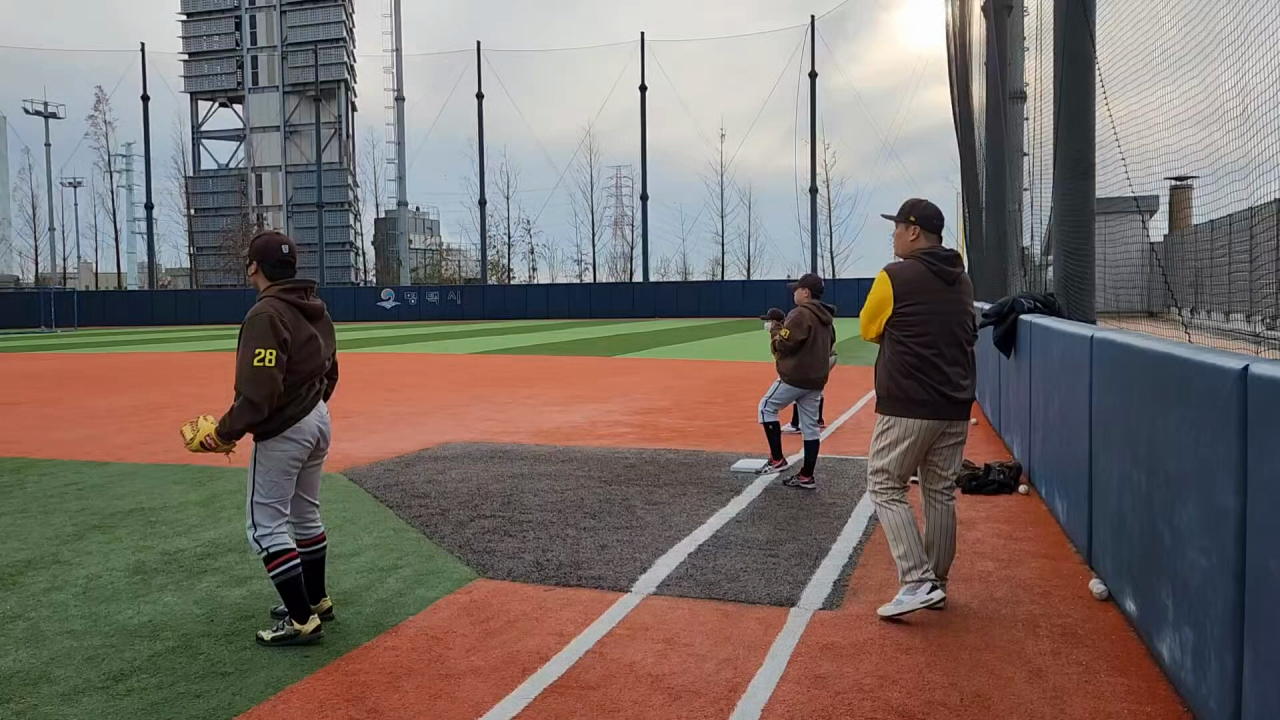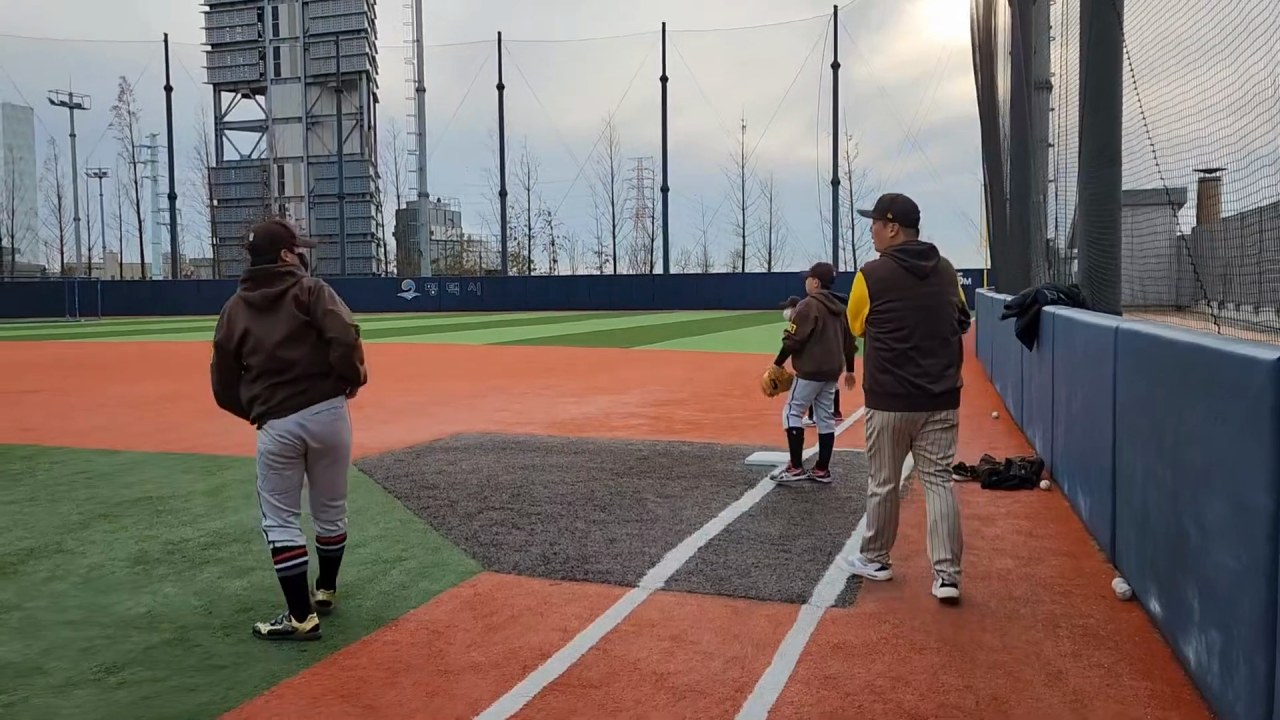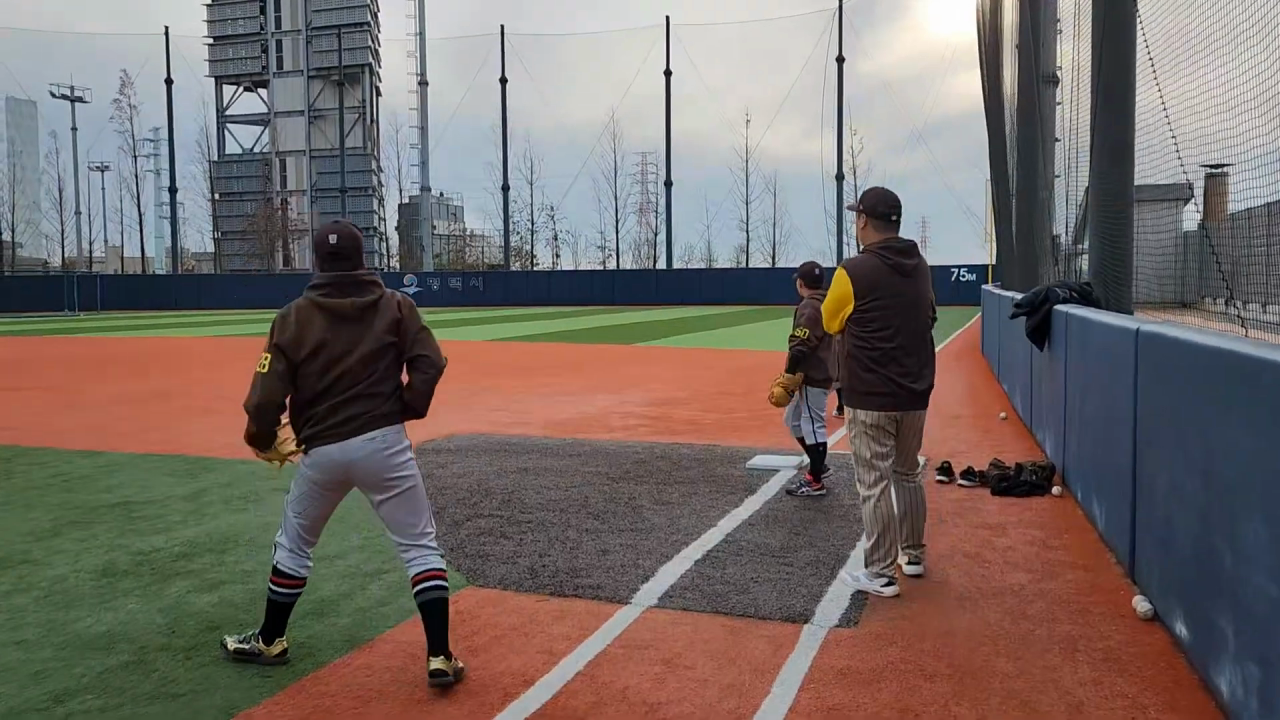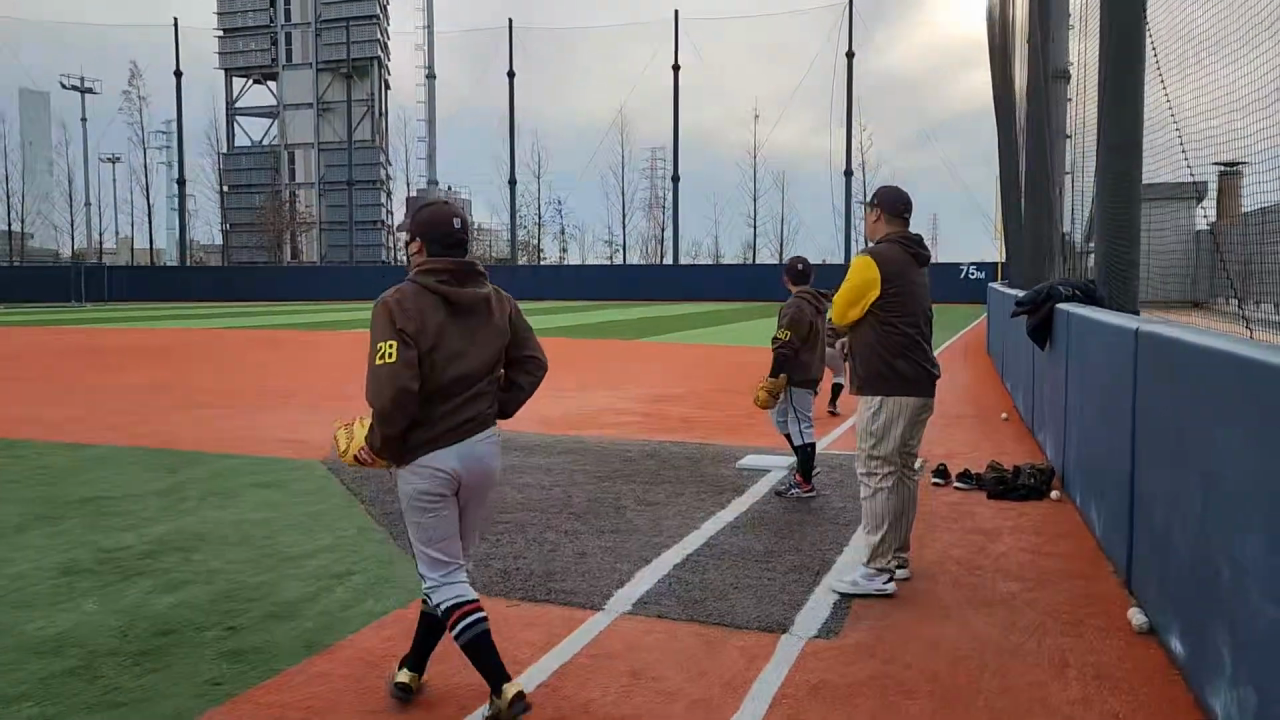
dt=0.7s
person 1, frame 1
left shoulder: (264, 315)
right shoulder: (316, 308)
left elbow: (261, 390)
right elbow: (330, 370)
left wrist: (226, 431)
left hip: (282, 432)
right hip: (318, 420)
left knee: (267, 526)
right knee: (305, 514)
left ankle: (303, 620)
right ankle: (316, 600)
person 1, frame 2
left shoulder: (234, 310)
right shoulder: (312, 291)
left elbow: (224, 387)
right elbow: (345, 338)
right wrist: (351, 380)
left hip: (276, 426)
right hip: (328, 414)
left knee: (280, 521)
right knee: (331, 511)
left ankle: (301, 617)
right ankle: (324, 592)
person 1, frame 3
left shoulder: (294, 317)
right shoulder: (396, 306)
left elbow: (266, 396)
right elbow: (429, 363)
left wrist: (259, 437)
right wrist: (407, 410)
left hip: (323, 449)
right hip: (386, 444)
left knee: (294, 544)
right knee: (420, 546)
left ankle: (269, 641)
right ankle: (440, 658)
person 1, frame 4
left shoulder: (398, 302)
right shoulder: (497, 300)
left elbow: (393, 390)
right elbow: (531, 364)
left wrist: (378, 444)
right wrist: (492, 408)
left hip: (424, 458)
right hip: (482, 449)
left knee: (441, 574)
right knee: (453, 564)
right ankle: (411, 669)
person 2, frame 1
left shoulder: (894, 277)
right shoulder: (962, 281)
left elbow: (869, 330)
left hip: (906, 408)
right hip: (954, 407)
left knee: (886, 489)
right knee: (941, 495)
left ankle: (919, 581)
right ankle: (936, 583)
person 2, frame 2
left shoulder: (872, 275)
right shoulder: (946, 271)
left elbow: (857, 326)
right elbow: (962, 322)
left hip: (889, 399)
right hip: (941, 399)
left knee: (883, 483)
right knee: (939, 482)
left ankle: (875, 560)
right ankle: (946, 574)
person 2, frame 3
left shoulder: (854, 271)
right shoulder: (920, 268)
left elbow: (831, 322)
left hip: (870, 397)
right hip: (916, 393)
left knee: (874, 484)
right knee: (907, 474)
left ankle: (882, 574)
right ankle: (912, 554)
person 2, frame 4
left shoulder: (872, 260)
right shoulder: (916, 262)
left elbow: (841, 313)
left wrist: (856, 313)
right wrist: (865, 324)
left hip: (887, 387)
right hip: (918, 385)
left knee: (876, 474)
right knee: (902, 472)
left ankle: (877, 571)
right ankle: (897, 557)
person 3, frame 1
left shoulder: (800, 314)
right shoulder: (826, 318)
left elbow: (785, 344)
left wrist: (775, 331)
left hip: (794, 377)
right hip: (817, 379)
left knee: (767, 406)
right knee: (810, 425)
left ankle: (777, 458)
right ankle: (806, 476)
person 3, frame 2
left shoulder: (808, 305)
right shoulder: (839, 308)
left elbow: (793, 340)
right elbow: (849, 341)
left wrist: (778, 364)
right wrist: (849, 370)
left hip: (810, 371)
right hip: (832, 372)
left knee: (793, 413)
right knee: (825, 418)
left ankle: (795, 467)
right ankle: (822, 469)
person 3, frame 3
left shoulder: (808, 308)
right shoulder: (825, 306)
left elbow: (801, 346)
left wrist: (789, 375)
right wrist: (792, 372)
left hip: (812, 377)
right hip: (818, 374)
left knee: (813, 425)
right knee: (793, 419)
left ankle: (815, 482)
right ankle: (818, 466)
person 3, frame 4
left shoulder: (795, 307)
right shoulder: (816, 304)
left elbow: (784, 348)
left wrist: (772, 379)
left hip: (797, 376)
right hip: (808, 372)
left knee: (800, 425)
right knee: (782, 416)
left ankle: (804, 483)
right ankle: (805, 465)
